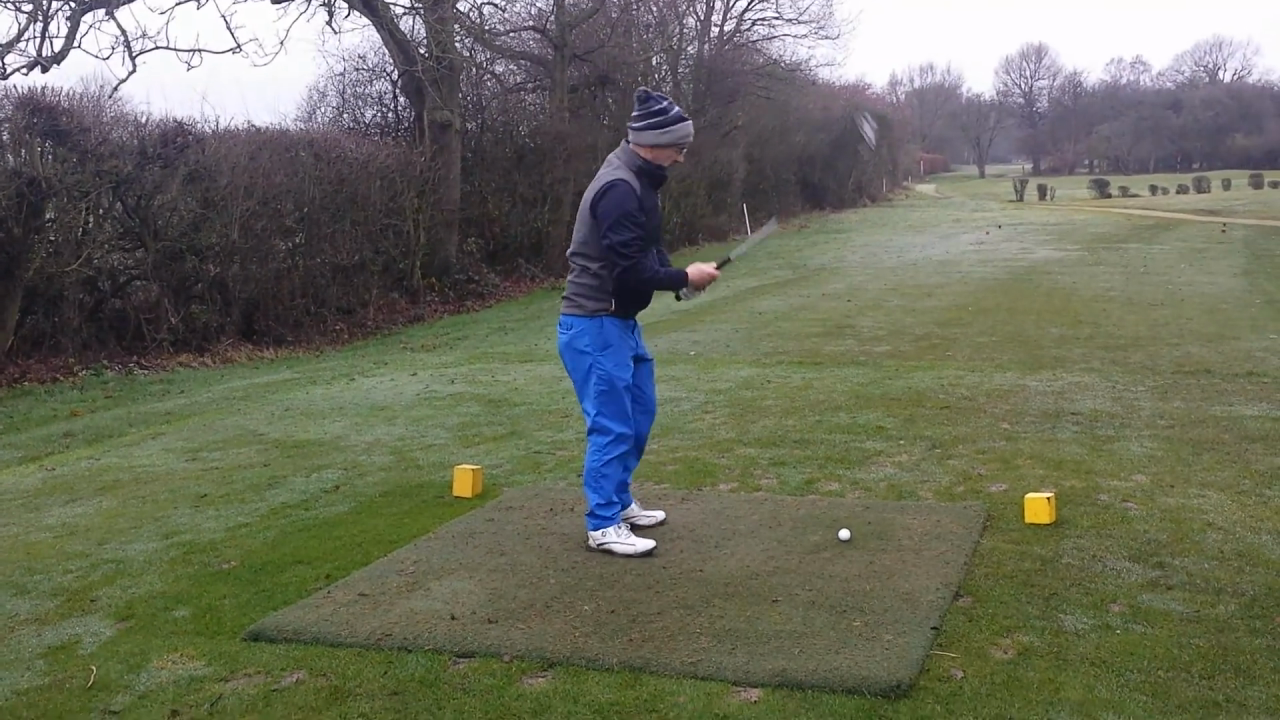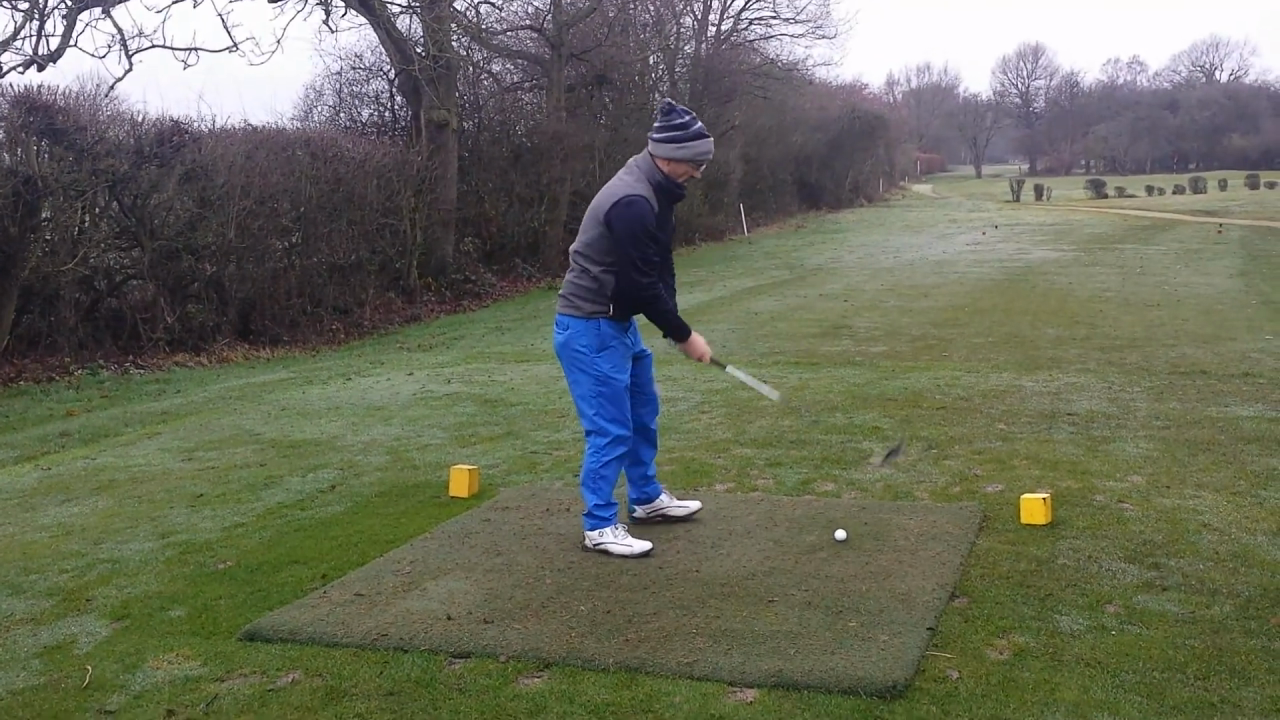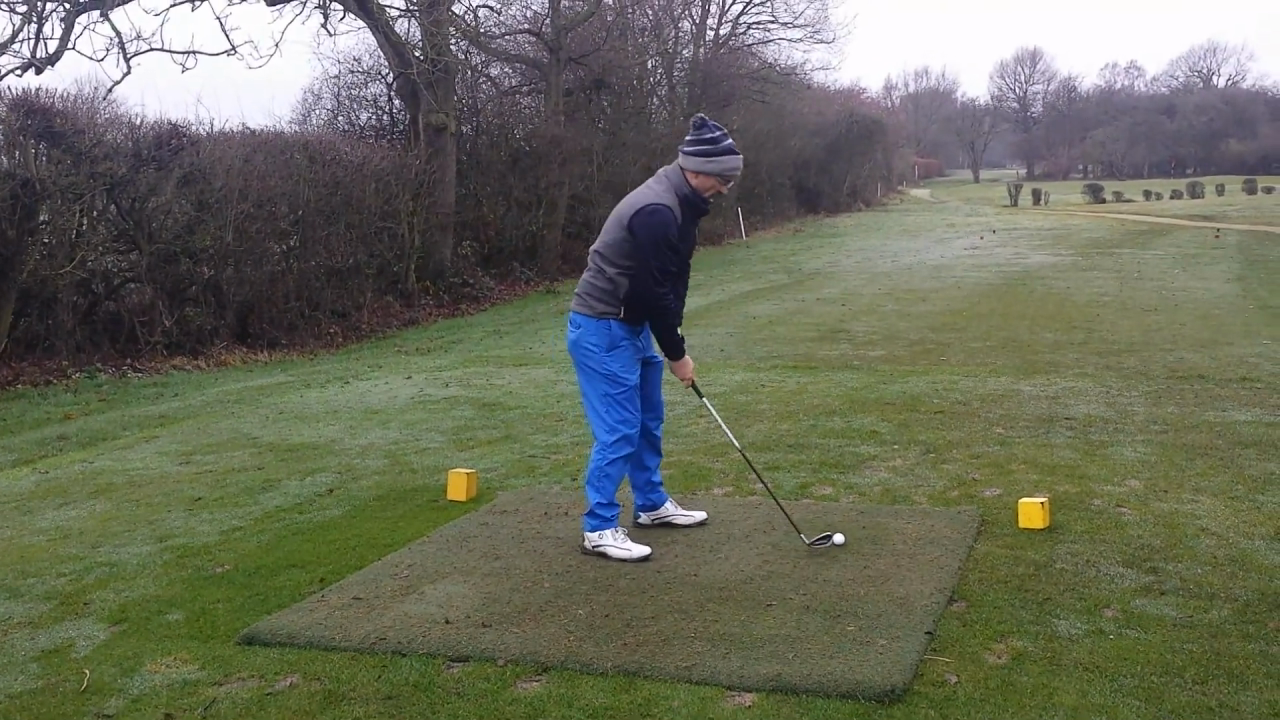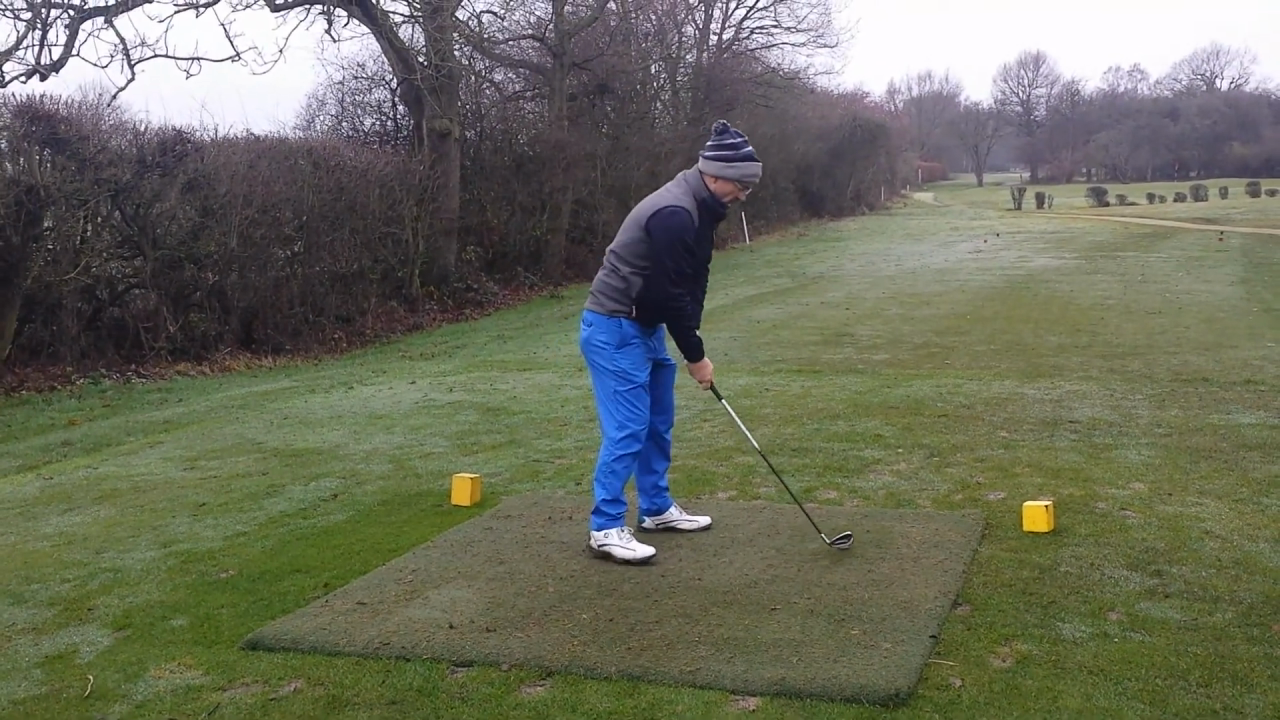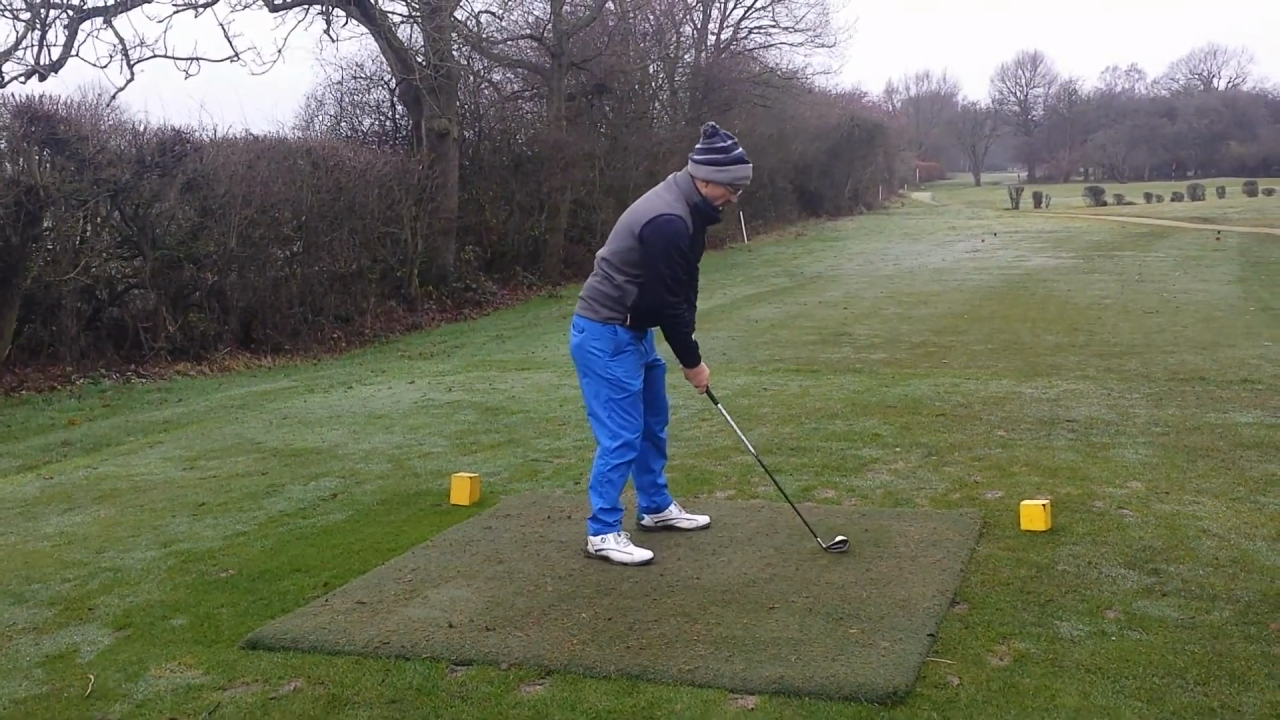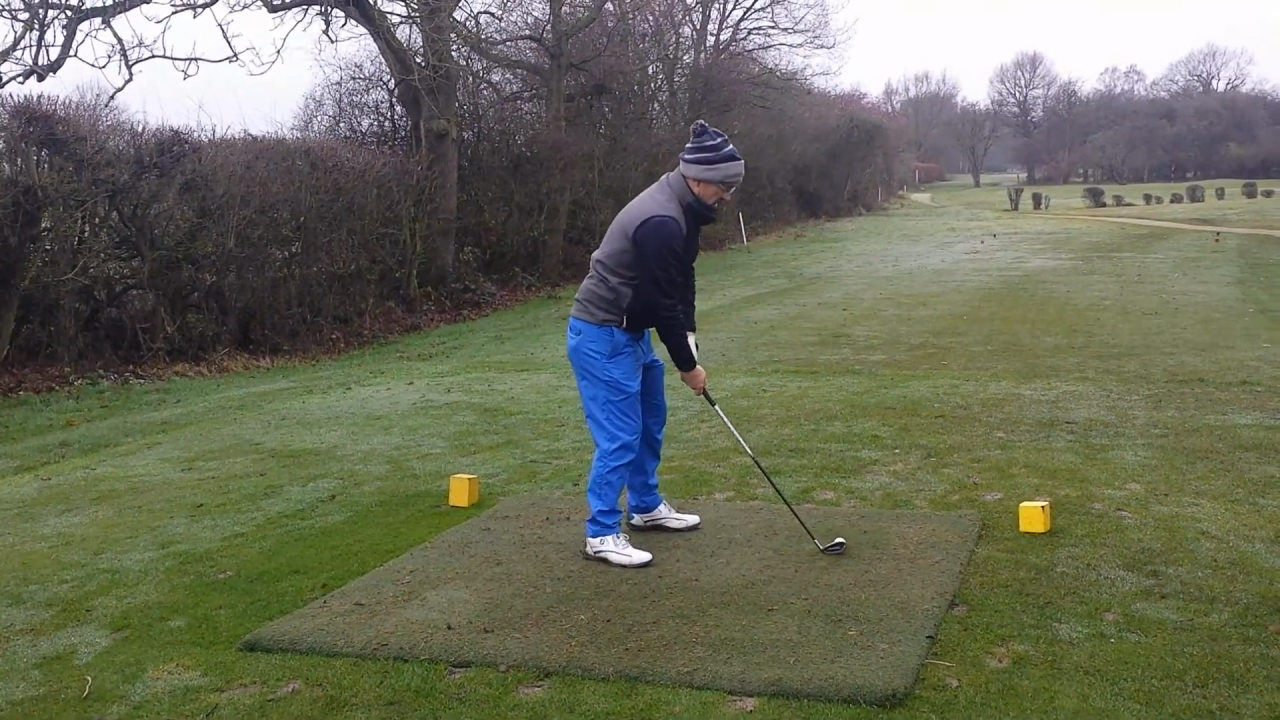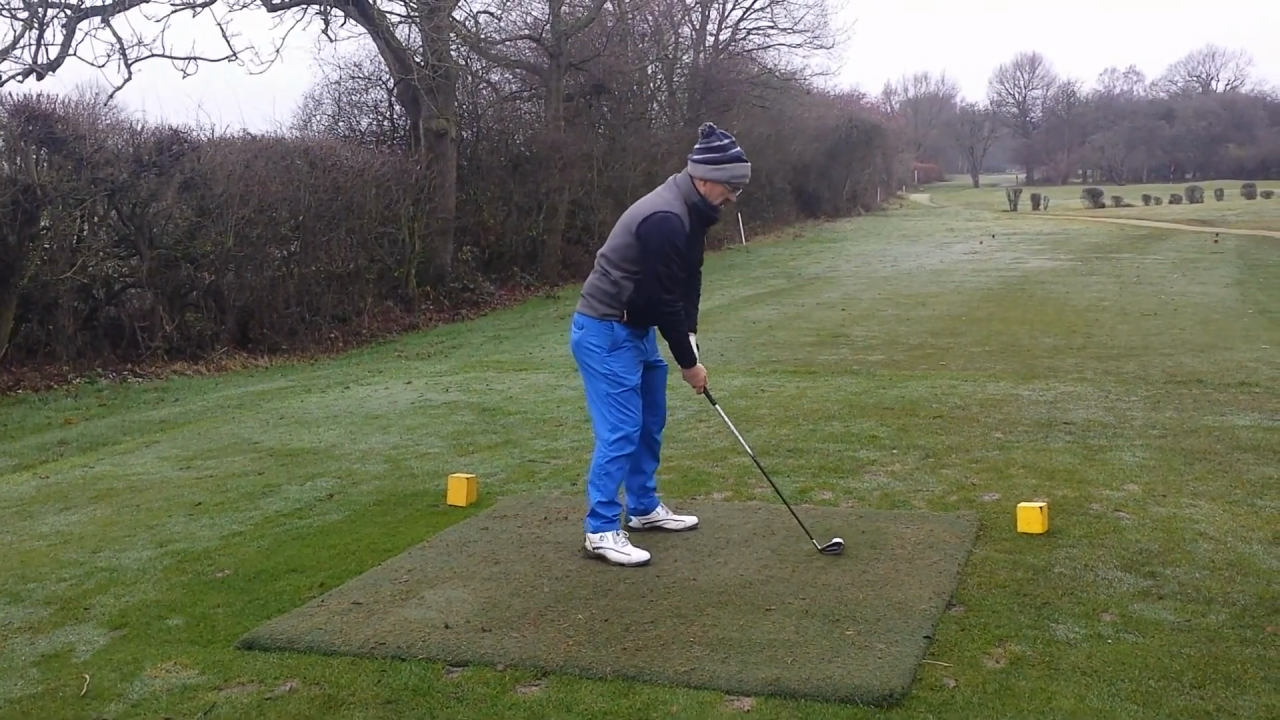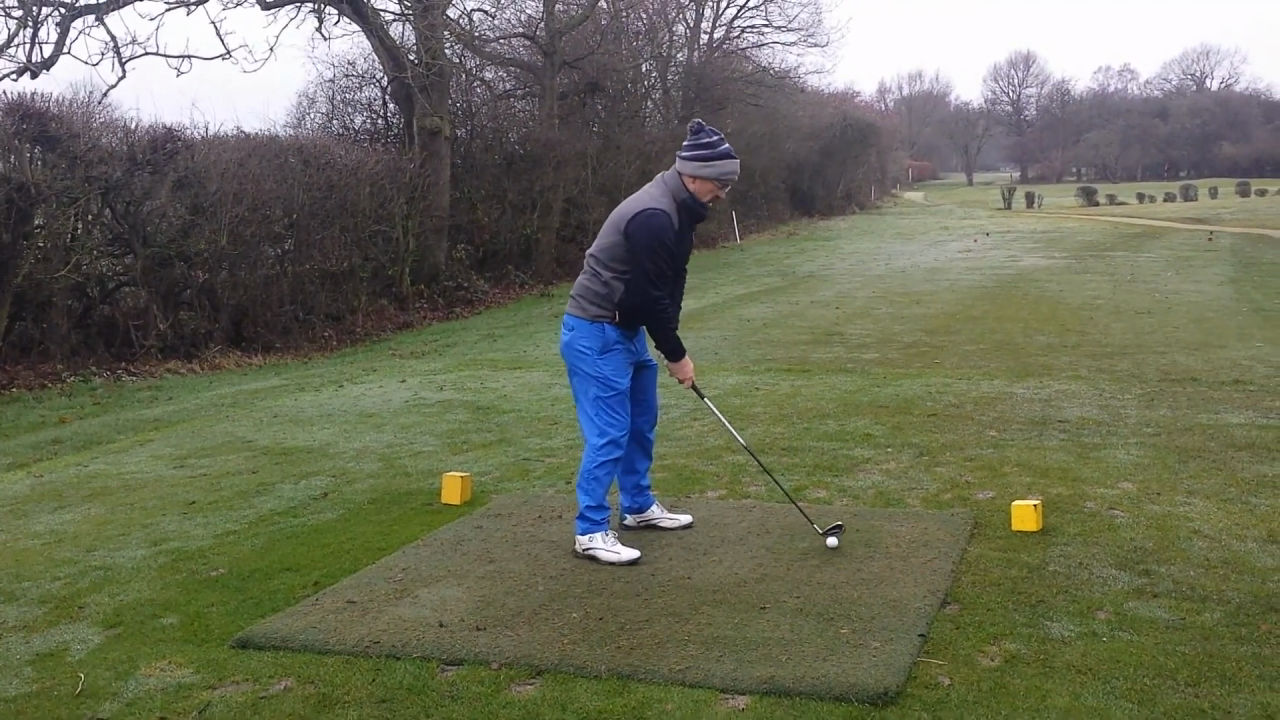
dt=0.3s
person 1, frame 1
left shoulder: (633, 179)
right shoulder: (620, 189)
left elbow: (639, 254)
right elbow: (630, 268)
left wrist: (678, 273)
right wrist: (683, 276)
left hip: (617, 320)
right hip: (595, 324)
left knee: (638, 412)
right knee: (612, 424)
left ankle: (617, 502)
right ankle: (603, 525)
person 1, frame 2
left shoulder: (651, 189)
right shoulder: (633, 203)
left elbow: (657, 270)
right elbow: (643, 283)
left wrist: (675, 326)
right wrist: (683, 336)
left hip: (615, 321)
right hip: (590, 327)
left knee: (642, 411)
right knee: (611, 426)
left ankle: (647, 497)
right ankle: (599, 525)
person 1, frame 3
left shoulder: (678, 201)
right shoulder: (657, 212)
left elbow: (673, 280)
right elbow: (655, 291)
left wrist: (673, 340)
right wrist: (677, 354)
left hip: (630, 324)
right hip: (602, 327)
left knee: (648, 419)
right knee: (618, 428)
left ankle: (652, 504)
right ankle: (599, 528)
person 1, frame 4
left shoulder: (697, 206)
right shoulder: (674, 214)
left elbow: (693, 280)
right elbow: (671, 293)
left wrist: (693, 339)
right wrist: (695, 355)
left hip: (644, 324)
right hip: (613, 327)
left knee: (657, 422)
right knee: (627, 426)
left ankle: (656, 508)
right ankle: (606, 527)
person 1, frame 5
left shoulder: (684, 206)
right shoulder: (668, 221)
left elbow: (683, 285)
right elbow: (667, 300)
left wrist: (689, 343)
right wrist: (692, 361)
left hip: (632, 328)
right hip: (605, 333)
left knee: (653, 421)
right knee: (621, 433)
left ankle: (656, 506)
right ankle: (603, 531)
person 1, frame 6
left shoulder: (679, 206)
right shoulder: (661, 223)
left elbow: (681, 281)
right elbow: (662, 302)
left wrist: (689, 336)
right wrist: (687, 365)
left hip: (629, 329)
right hip: (602, 335)
left knee: (650, 421)
right knee: (619, 435)
left ankle: (646, 506)
right ankle: (602, 534)
person 1, frame 7
left shoulder: (689, 209)
right shoulder: (664, 219)
left elbow: (687, 279)
right elbow: (663, 297)
left wrist: (690, 336)
right wrist: (688, 362)
left hip: (636, 326)
right hip: (605, 330)
left knee: (650, 421)
right knee: (621, 429)
left ankle: (644, 507)
right ankle: (602, 529)
person 1, frame 8
left shoulder: (675, 206)
right shoulder: (654, 217)
left elbow: (671, 283)
right elbow: (652, 295)
left wrist: (670, 345)
right wrist: (676, 355)
left hip: (626, 327)
right hip: (596, 331)
left knee: (641, 420)
right knee: (609, 431)
left ankle: (638, 506)
right ankle: (591, 531)
